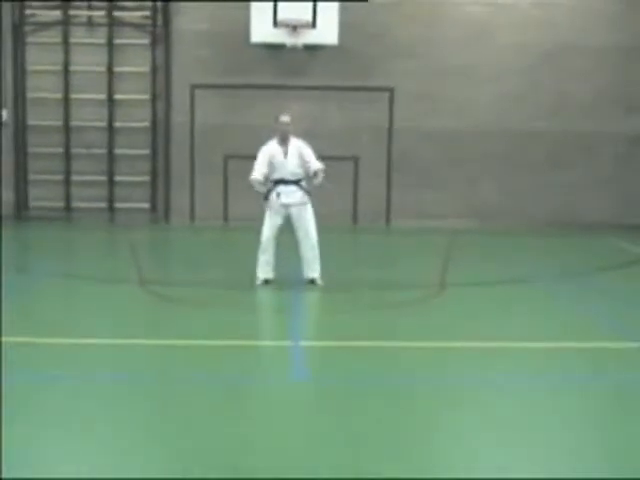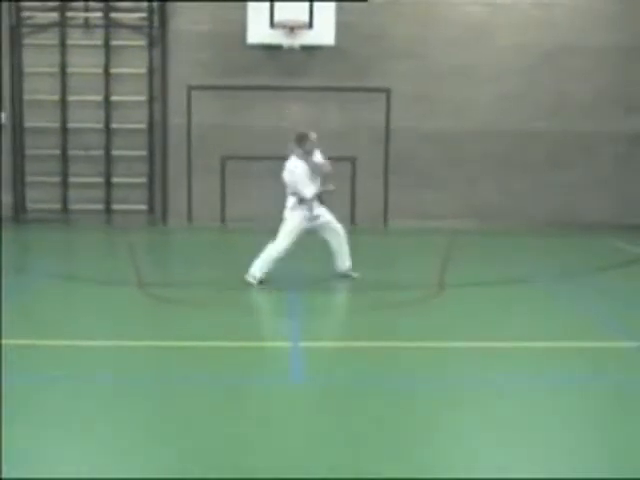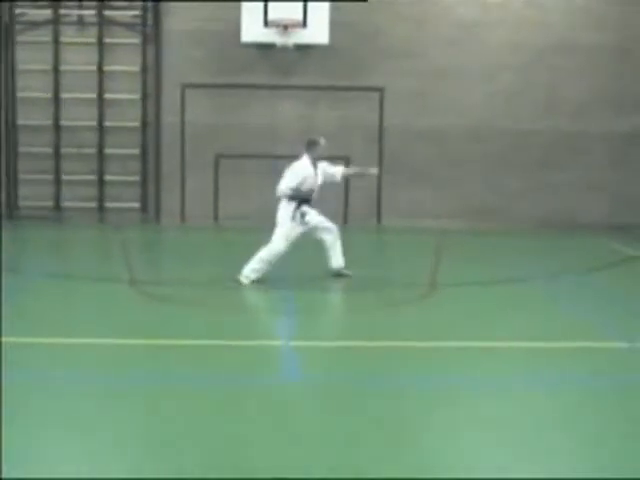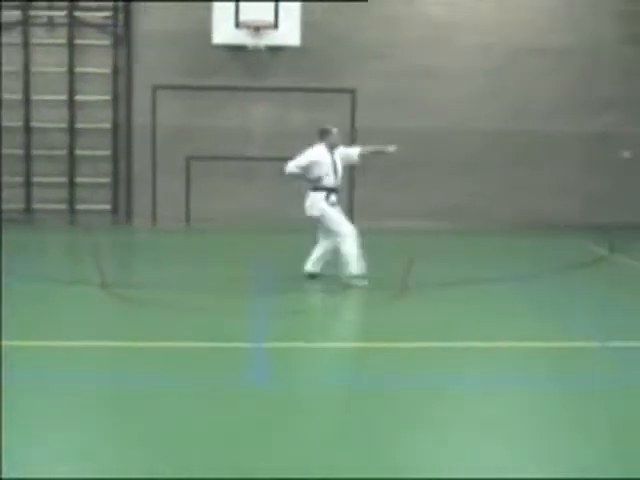
dt=0.5s
person 1, frame 1
left shoulder: (301, 145)
right shoulder: (268, 149)
left elbow: (314, 165)
right elbow: (258, 173)
left wrist: (318, 175)
right wrist: (258, 185)
left hip: (298, 193)
right hip: (277, 195)
left knee: (308, 234)
right knee: (268, 236)
left ankle: (313, 275)
right ankle: (264, 275)
person 1, frame 2
left shoulder: (313, 154)
right shoulder: (293, 166)
left elbow: (326, 170)
right elbow: (308, 193)
left wrist: (309, 160)
right wrist: (323, 189)
left hip: (314, 206)
right hip: (299, 208)
left knee: (337, 232)
right knee: (283, 242)
left ankle: (344, 268)
right ankle: (255, 274)
person 1, frame 3
left shoulder: (319, 166)
right shoulder: (299, 167)
left elbow: (342, 172)
right elbow: (282, 191)
left wrist: (366, 171)
right wrist: (304, 193)
left hip: (305, 210)
right hip: (291, 211)
left knee: (331, 231)
right knee: (278, 246)
left ankle: (337, 267)
right ankle: (247, 275)
person 1, frame 4
left shoulder: (336, 152)
right shoulder: (314, 154)
left elbow: (359, 151)
right elbow: (290, 168)
left wrist: (384, 149)
right wrist: (310, 179)
left hip: (328, 201)
right hip: (321, 201)
left knee: (329, 238)
right knee: (347, 233)
left ankle: (311, 269)
right ankle: (354, 274)
